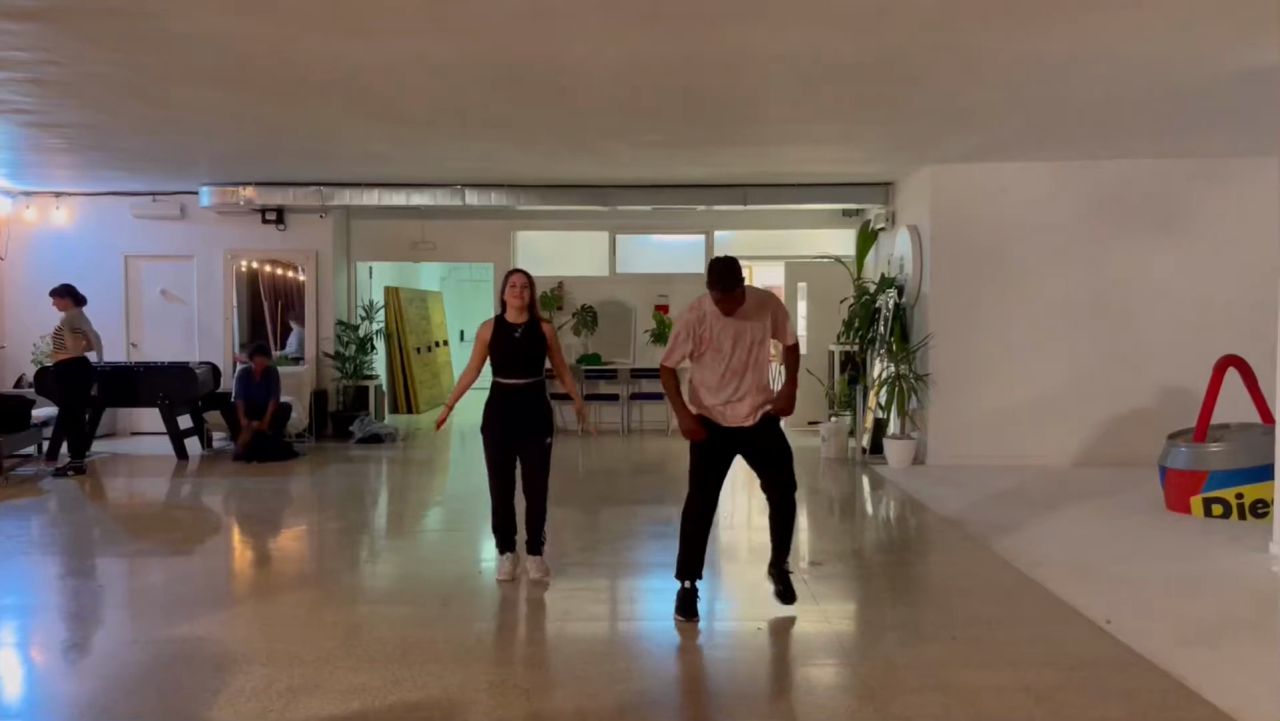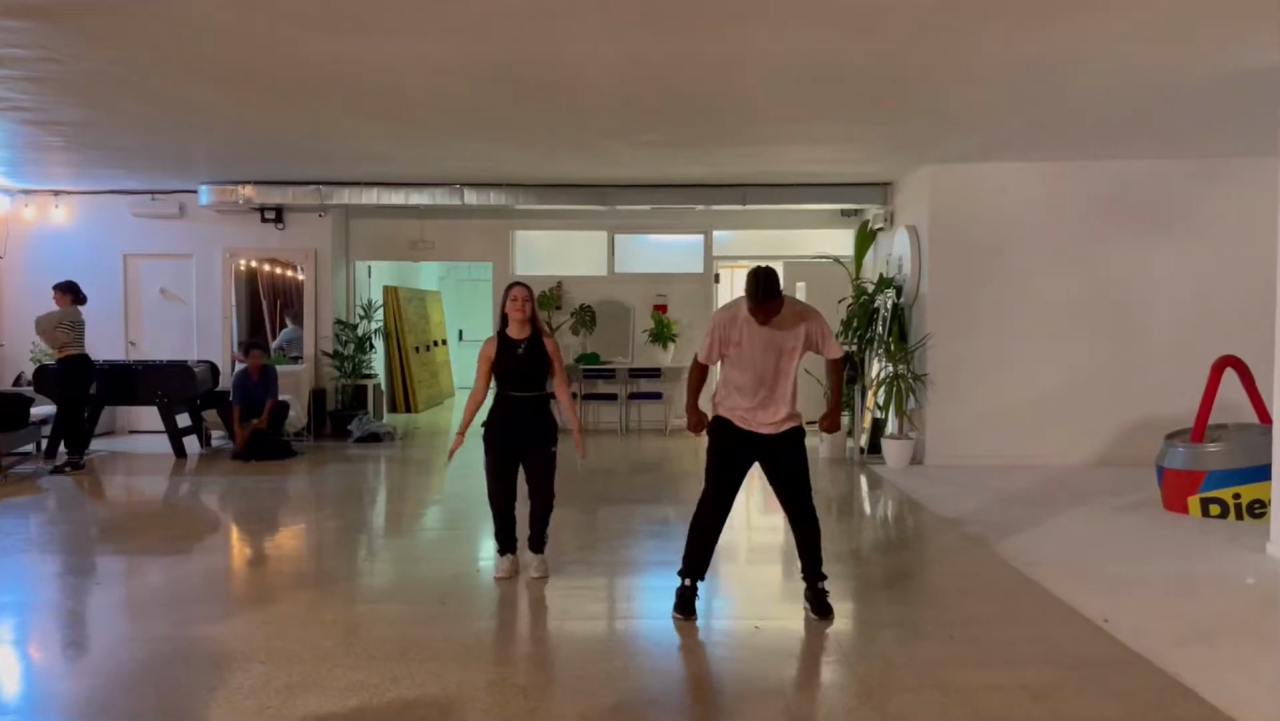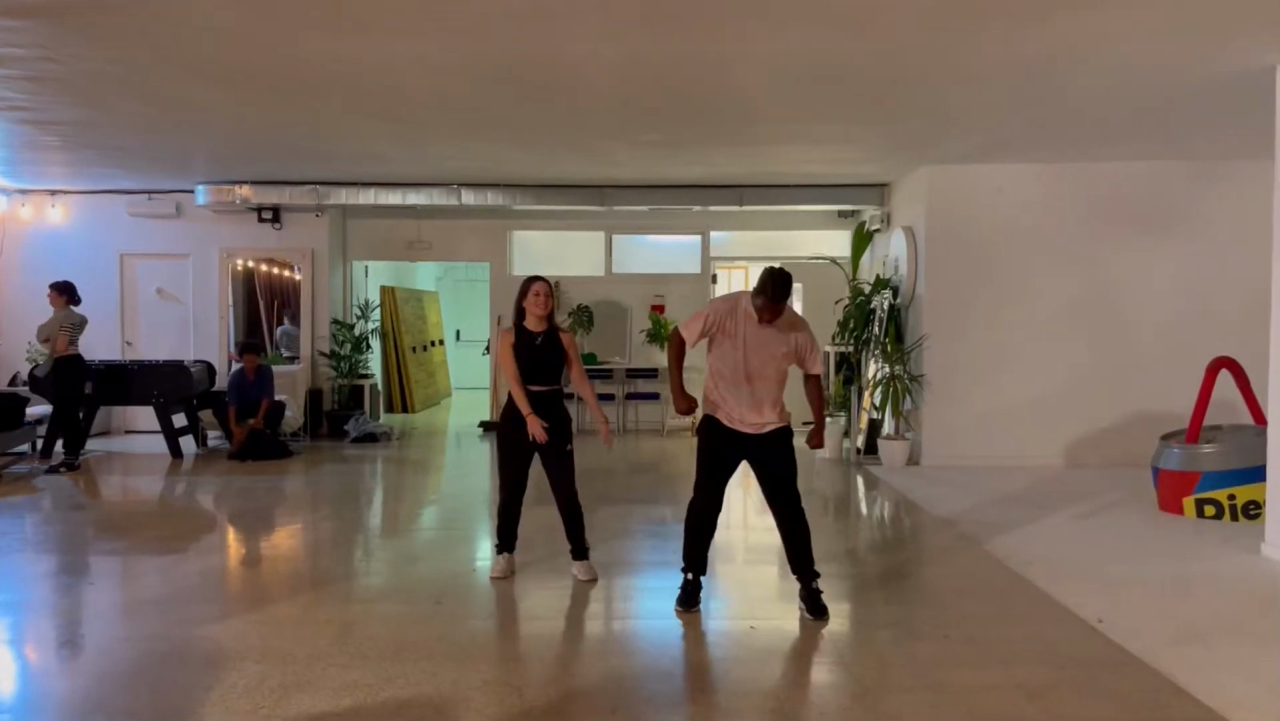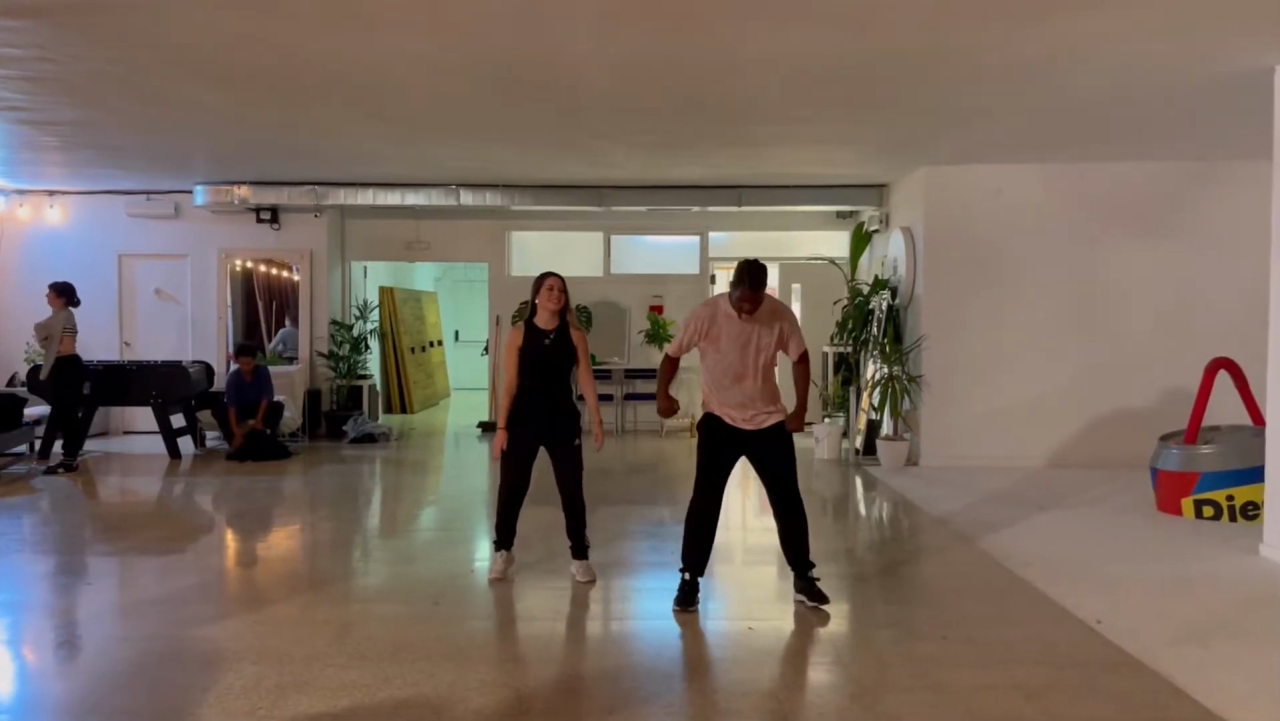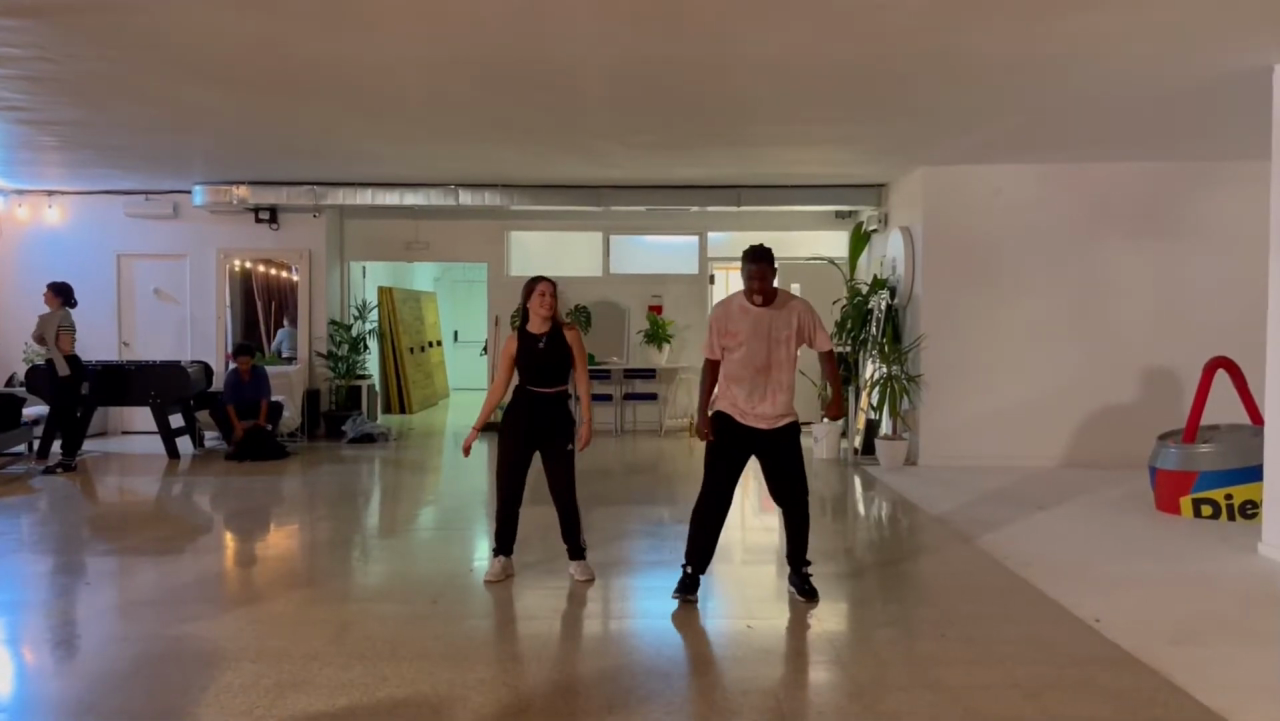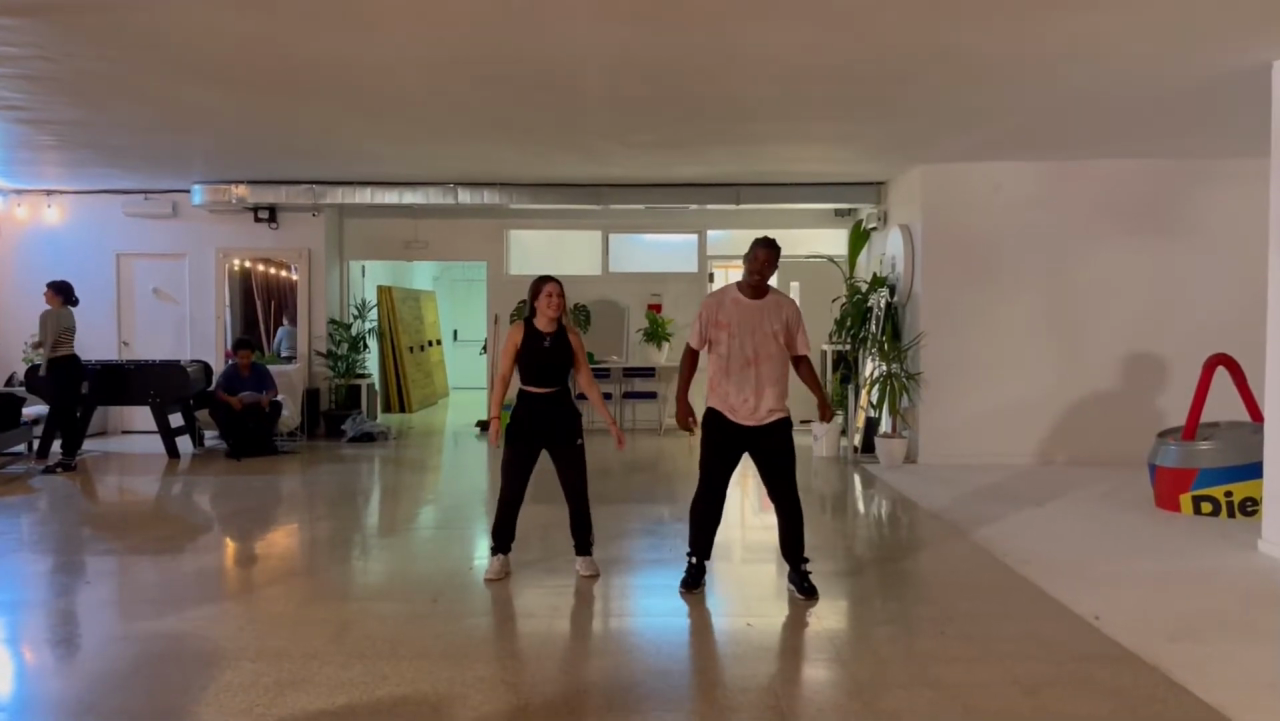
dt=0.3s
person 1, frame 1
left shoulder: (767, 305)
right shoulder: (693, 317)
left elbow: (790, 344)
right elbow: (668, 367)
left wrist: (789, 388)
right wrist: (682, 413)
left hip: (759, 417)
right hip: (709, 421)
left knee: (783, 492)
right knee: (700, 504)
left ankle: (779, 566)
right ankle: (687, 585)
person 1, frame 2
left shoulder: (805, 317)
right shoulder: (727, 317)
left elbow: (835, 358)
right elbow: (701, 362)
left wrist: (834, 407)
right wrist: (692, 407)
left hip: (783, 428)
right hip: (731, 424)
left knee: (801, 508)
right knee: (713, 505)
left ankle: (815, 586)
right ankle: (688, 583)
person 1, frame 3
left shoulder: (797, 328)
right shoulder: (724, 310)
left elbow: (812, 375)
right elbow: (678, 339)
left wrist: (819, 425)
right wrist: (678, 391)
left hip: (771, 428)
right hip: (720, 423)
left knee: (788, 506)
right knee: (704, 503)
left ankle: (808, 585)
right ankle: (691, 578)
person 1, frame 4
left shoulder: (780, 315)
right shoulder: (706, 314)
left elbow: (799, 358)
right elbow: (672, 355)
left wrist: (800, 408)
right wrist: (662, 393)
left hip: (769, 422)
right hip: (719, 421)
left knee: (788, 500)
right knee: (704, 501)
left ankle: (803, 576)
right ankle: (689, 578)
person 1, frame 5
left shoulder: (798, 310)
right shoulder: (723, 311)
left elbow: (825, 351)
right elbow: (712, 363)
left wrist: (836, 395)
right wrist: (702, 413)
left hip: (780, 423)
right hip: (730, 419)
left knee: (794, 500)
right knee: (713, 497)
left ankle: (798, 571)
right ankle: (691, 574)
person 1, frame 6
left shoulder: (786, 308)
right shoulder: (715, 303)
left elbow: (799, 358)
right elbow: (692, 351)
left wrist: (821, 398)
right wrist: (681, 400)
left hip: (772, 418)
right hip: (722, 416)
left knee: (786, 496)
right knee: (709, 494)
left ankle: (797, 569)
right ankle: (696, 564)
person 2, frame 1
left shoulder: (544, 329)
right shoulder: (490, 329)
left elbow: (561, 368)
right elbow: (472, 370)
left wrist: (577, 401)
right wrist: (449, 406)
left hip: (535, 410)
right hip: (499, 410)
left knee: (536, 486)
right knee: (501, 487)
left ankle: (535, 553)
right ankle: (507, 552)
person 2, frame 2
left shoulder: (546, 342)
right shoulder: (493, 345)
left elbow: (561, 388)
right elbow: (479, 391)
left wrist: (575, 427)
right wrist: (461, 432)
left hip: (539, 423)
right hip: (502, 424)
left knee: (543, 495)
right knee: (501, 495)
left ankle: (537, 551)
right ankle: (506, 553)
person 2, frame 3
left shoulder: (562, 338)
right shoulder: (510, 336)
left elbow: (580, 380)
right elbow: (513, 381)
left wrist: (601, 419)
right wrist: (530, 417)
left hip: (555, 418)
right hip: (518, 419)
left knee: (566, 492)
right knee: (511, 490)
left ankle: (580, 557)
right ankle: (504, 553)
person 2, frame 4
left shoulder: (574, 335)
right shoulder: (519, 333)
left elbow: (585, 379)
right elbow: (510, 383)
left wrist: (596, 420)
right wrist: (501, 426)
left hip: (563, 415)
right hip: (524, 414)
left knee: (572, 488)
right knee: (511, 486)
left ankle: (579, 557)
right ankle: (503, 551)
person 2, frame 5
left shoulder: (569, 334)
right shoulder: (514, 340)
left elbow: (581, 379)
right elbow: (499, 386)
left wrist: (585, 420)
right wrist: (477, 428)
left hip: (557, 416)
right hip: (520, 415)
left knee: (564, 492)
right knee: (508, 490)
left ankle: (577, 557)
right ankle: (502, 557)
person 2, frame 6
left shoulder: (571, 337)
right shoulder: (518, 332)
left elbow: (586, 381)
right elbow: (502, 376)
left wrist: (610, 420)
right wrist: (494, 416)
left hip: (563, 416)
right hip: (526, 414)
left knee: (577, 489)
right knee: (511, 489)
left ankle: (584, 554)
right ankle: (500, 555)
person 3, frame 1
left shoulder: (74, 319)
right shoulder: (75, 317)
left elbow: (75, 348)
right elbow: (92, 343)
left wrist: (67, 330)
left hip: (72, 370)
right hip: (71, 370)
left knee: (70, 416)
right knee: (72, 416)
left ankle: (77, 463)
right ankle: (77, 460)
person 3, frame 2
left shoulder: (67, 315)
right shoulder: (73, 314)
left elbow: (56, 342)
left wrist: (44, 332)
right wrist: (49, 333)
left hip: (73, 366)
right hip: (77, 365)
left knee: (67, 412)
right knee: (74, 413)
left ankle: (74, 458)
right ankle: (76, 457)
person 3, frame 3
left shoulder: (65, 316)
right shoulder: (63, 314)
left elbow: (60, 347)
left wrist: (46, 342)
right wrist: (50, 340)
left hip: (69, 368)
right hip: (65, 367)
left knee: (66, 413)
right knee: (65, 413)
left ankle: (71, 460)
right ankle: (71, 457)
person 3, frame 4
left shoulder: (65, 317)
right shoulder: (57, 316)
left elbow: (66, 348)
left wrist: (46, 342)
right wrist: (44, 339)
left hip: (67, 368)
right hip: (61, 368)
left knee: (66, 414)
right knee: (62, 413)
left ankle: (70, 460)
right ankle: (69, 458)
person 3, frame 5
left shoulder: (62, 316)
right shoulder: (54, 316)
left elbow: (64, 346)
left wrist: (44, 339)
right wrist: (40, 338)
left hip: (67, 368)
right hip: (60, 368)
left knee: (65, 413)
right knee: (62, 413)
left ankle: (68, 460)
right ankle: (68, 458)
person 3, frame 6
left shoulder: (62, 314)
right shoulder: (56, 314)
left elbow: (52, 340)
left wrist: (42, 343)
right wrist: (40, 343)
left hip: (65, 367)
right hip: (60, 367)
left knee: (65, 413)
right knee: (61, 413)
left ankle: (68, 460)
right ankle: (68, 458)
